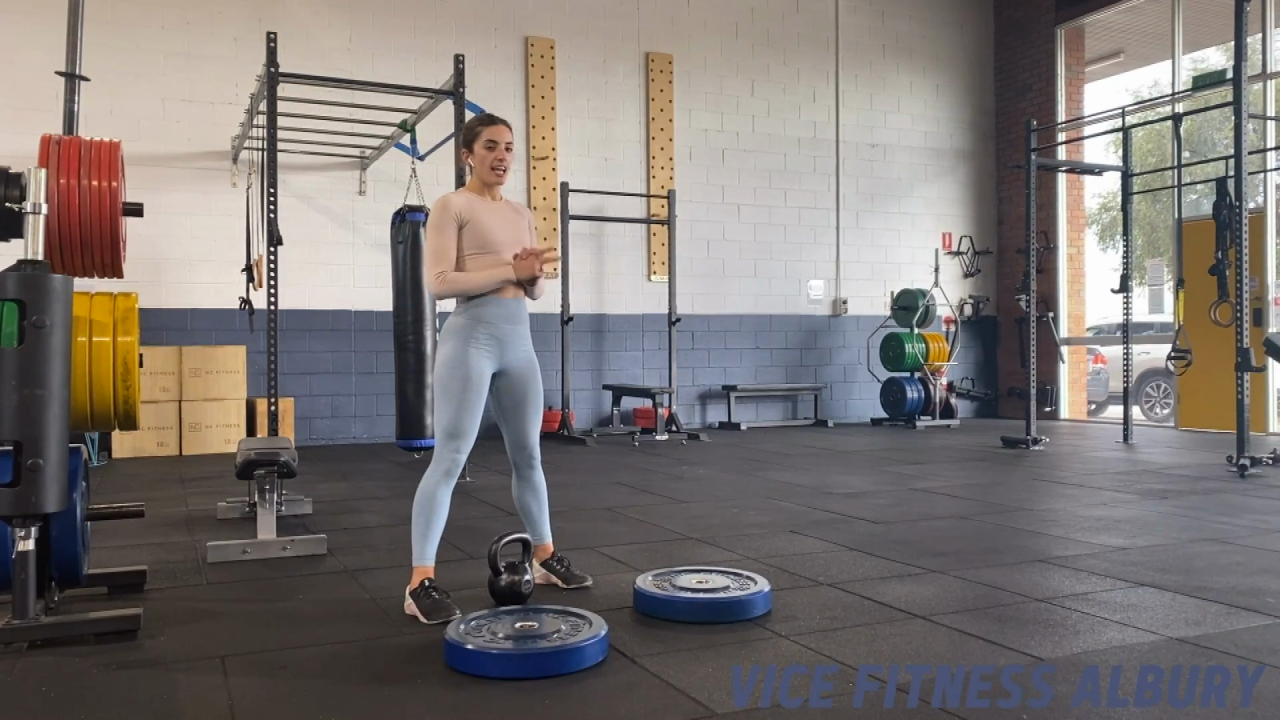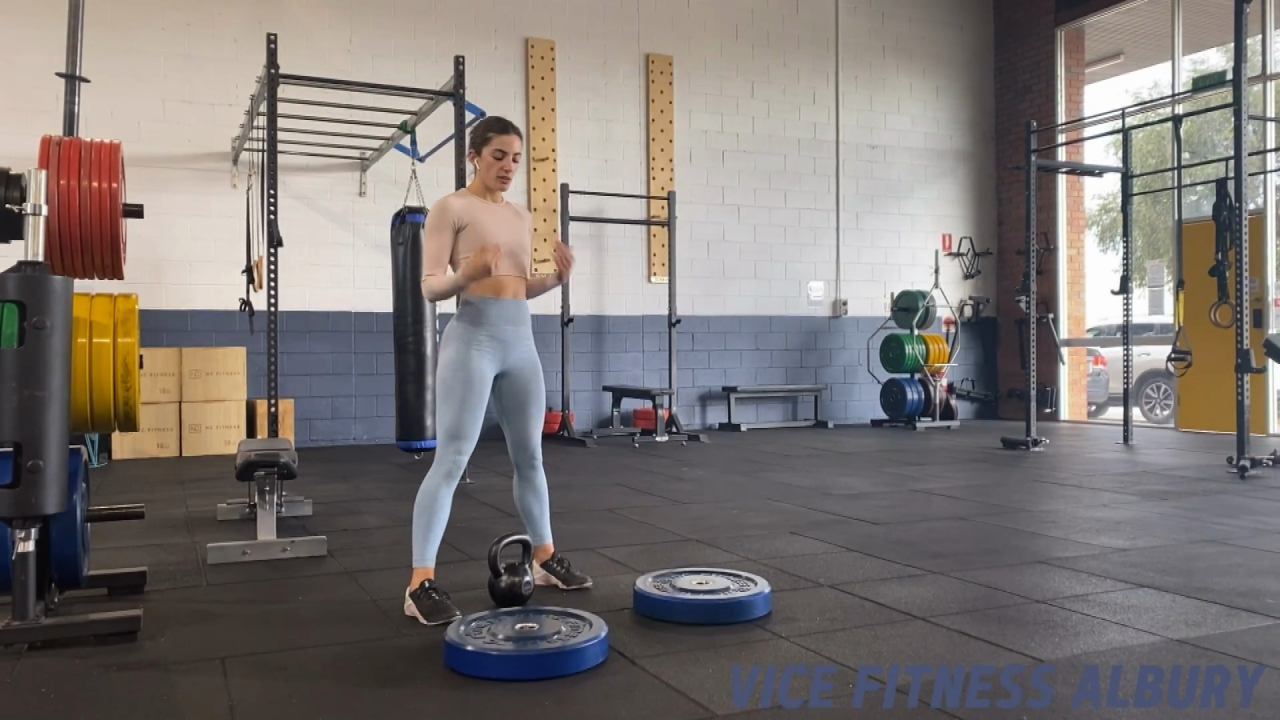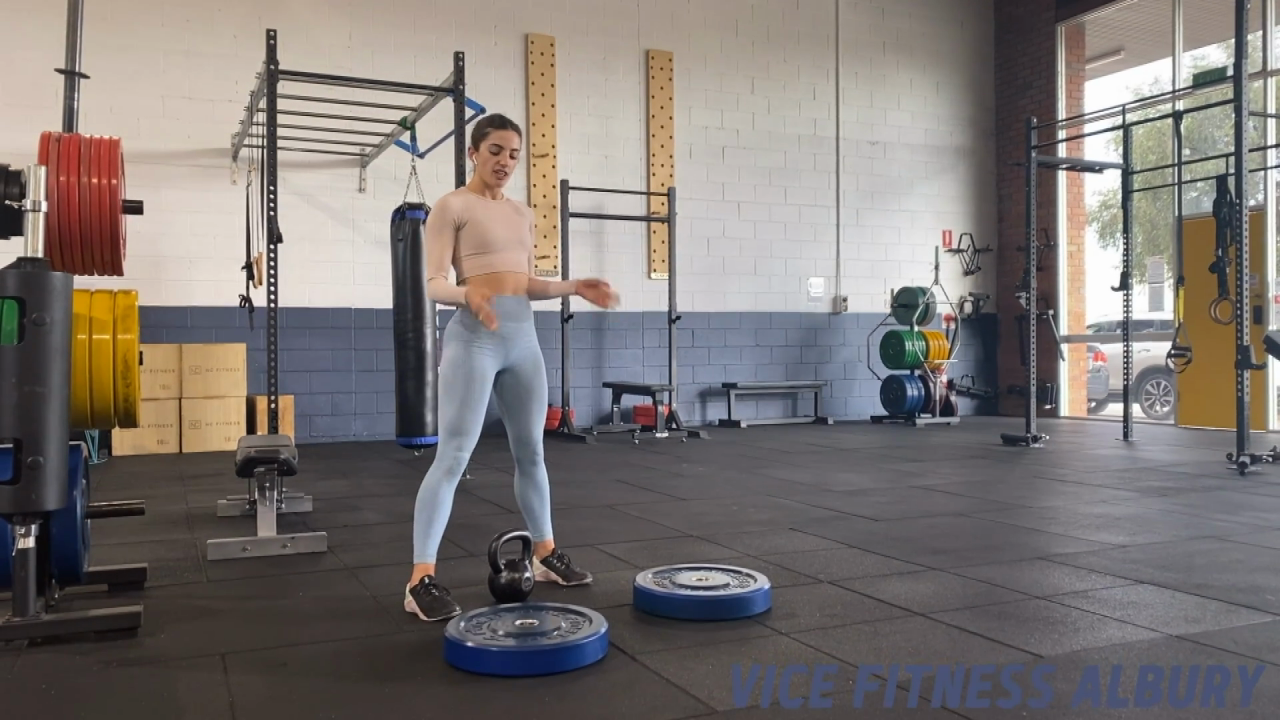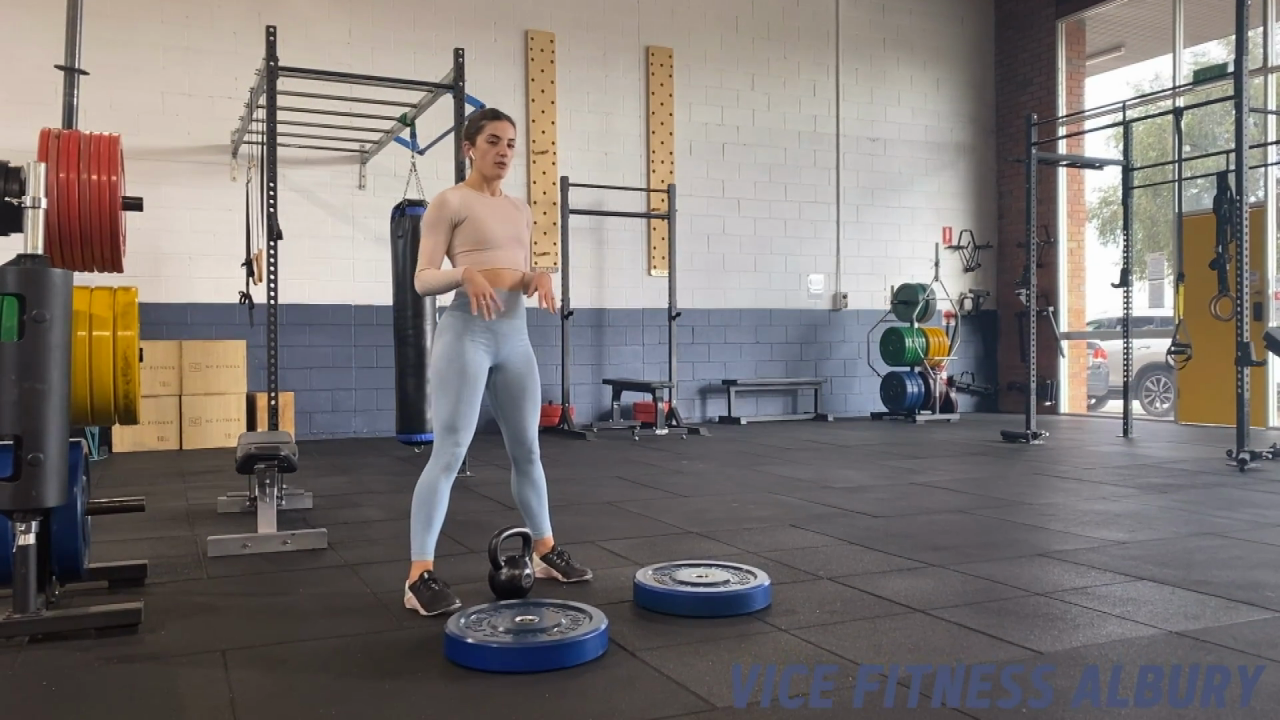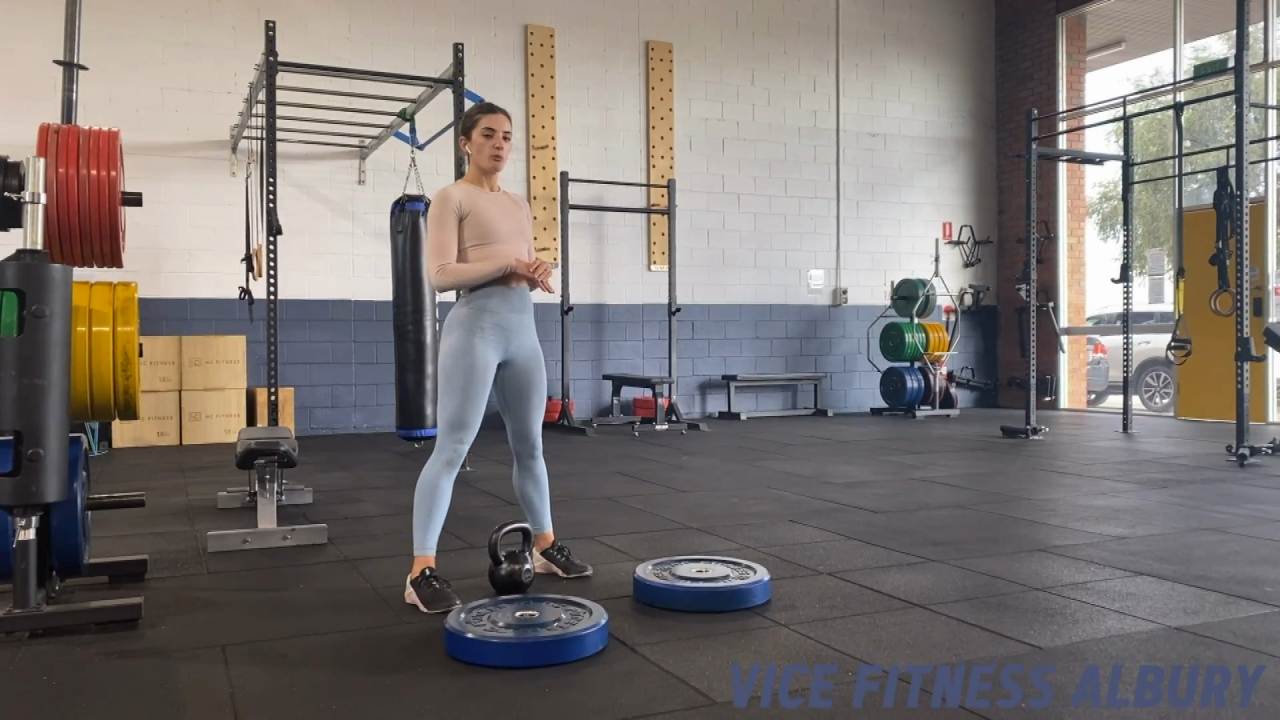
dt=0.5s
person 1, frame 1
left shoulder: (521, 214)
right shoulder: (451, 205)
left elbow: (535, 289)
right elbow: (440, 282)
left wrist: (532, 276)
right wrist: (509, 270)
left hip: (518, 338)
right hip: (470, 335)
left knee: (527, 455)
right knee: (450, 459)
left ankle: (545, 556)
right ankle: (420, 582)
person 1, frame 2
left shoulder: (521, 215)
right shoulder: (451, 207)
right elbow: (431, 282)
left wrist: (556, 276)
right wrist: (466, 272)
left hip: (519, 339)
right hip: (472, 339)
left knee: (529, 456)
right knee: (452, 460)
left ankle: (545, 558)
right ankle: (421, 582)
person 1, frame 3
left shoulder: (521, 213)
right shoulder: (451, 206)
right elbow: (435, 283)
left wrist: (573, 286)
right wrist: (467, 294)
left hip: (523, 337)
right hip: (473, 337)
left knee: (531, 452)
right knee: (453, 456)
left ankle: (545, 553)
right ankle: (421, 578)
person 1, frame 4
left shoulder: (519, 209)
right shoulder: (449, 202)
right elbow: (423, 280)
left wrist: (537, 277)
right wrist: (464, 271)
left hip: (515, 334)
right hip: (466, 331)
left knee: (526, 449)
right knee: (449, 453)
left ankle: (545, 550)
right ankle: (420, 575)
person 1, frame 5
left shoulder: (518, 204)
right shoulder: (452, 197)
right elbow: (441, 275)
left wrist: (534, 272)
right wrist: (507, 264)
left hip: (522, 326)
right hip: (475, 324)
left knee: (529, 445)
right knee: (452, 449)
left ankle: (544, 545)
right ankle: (422, 571)
